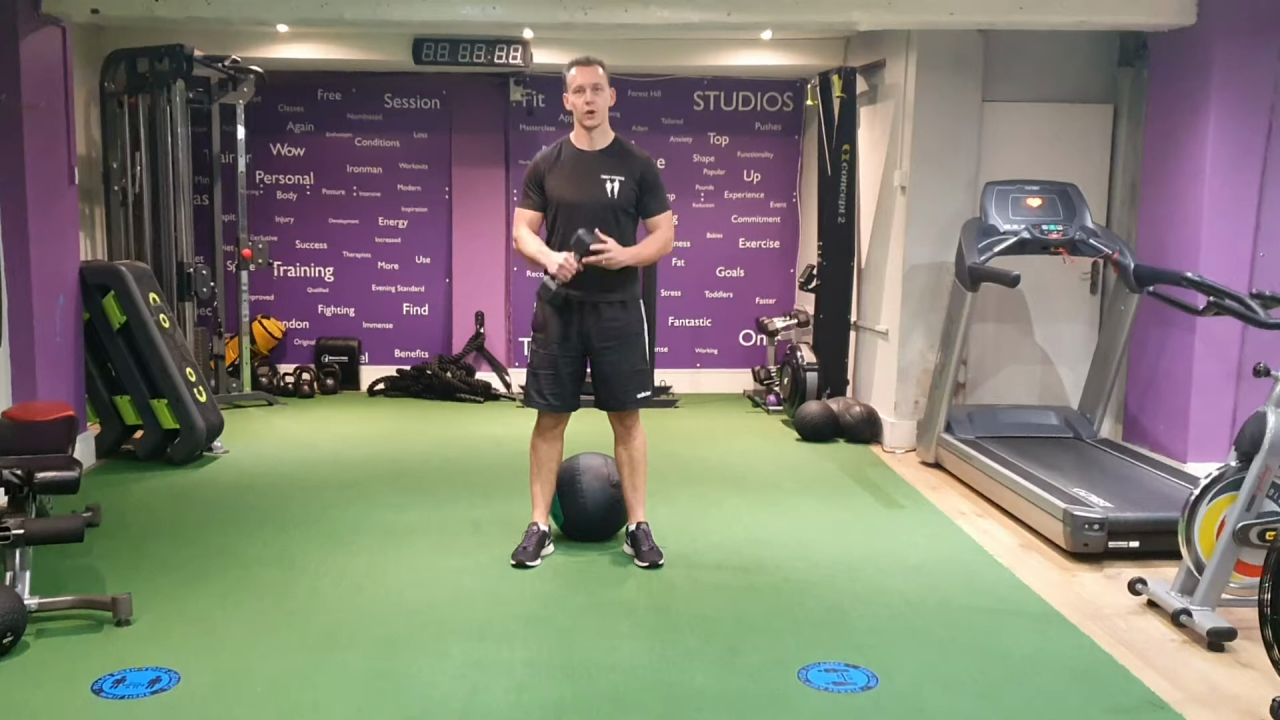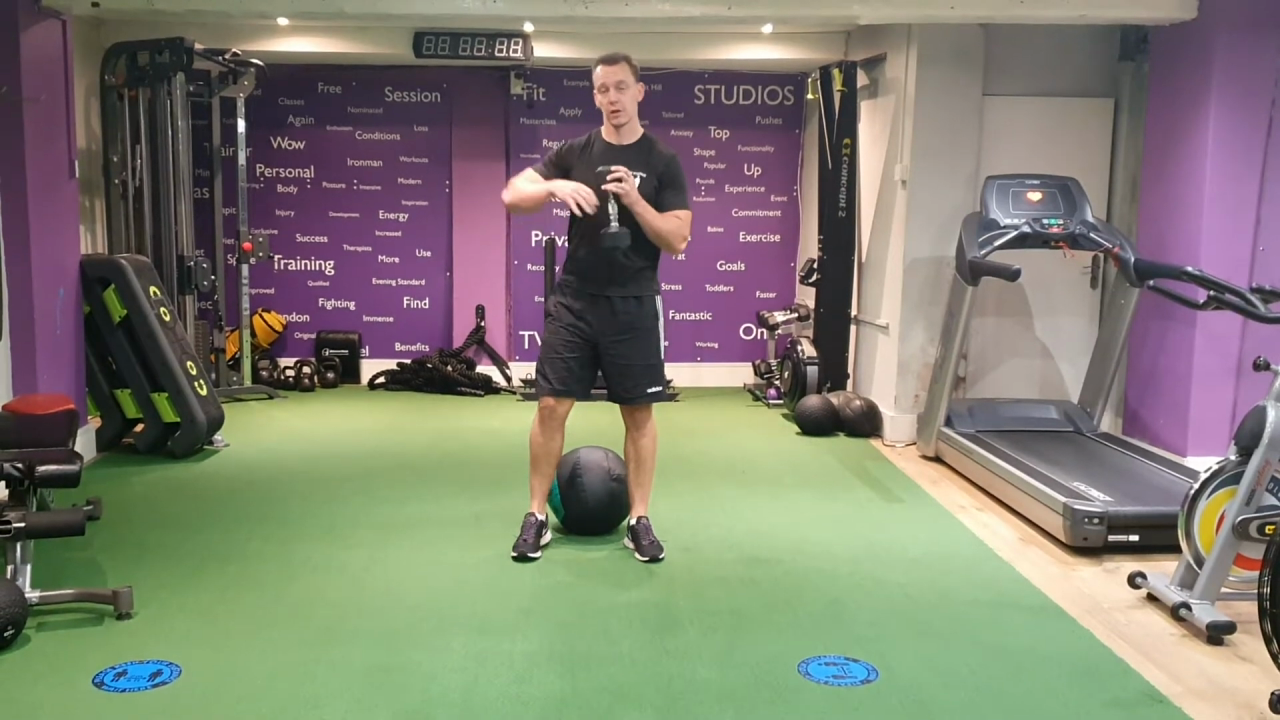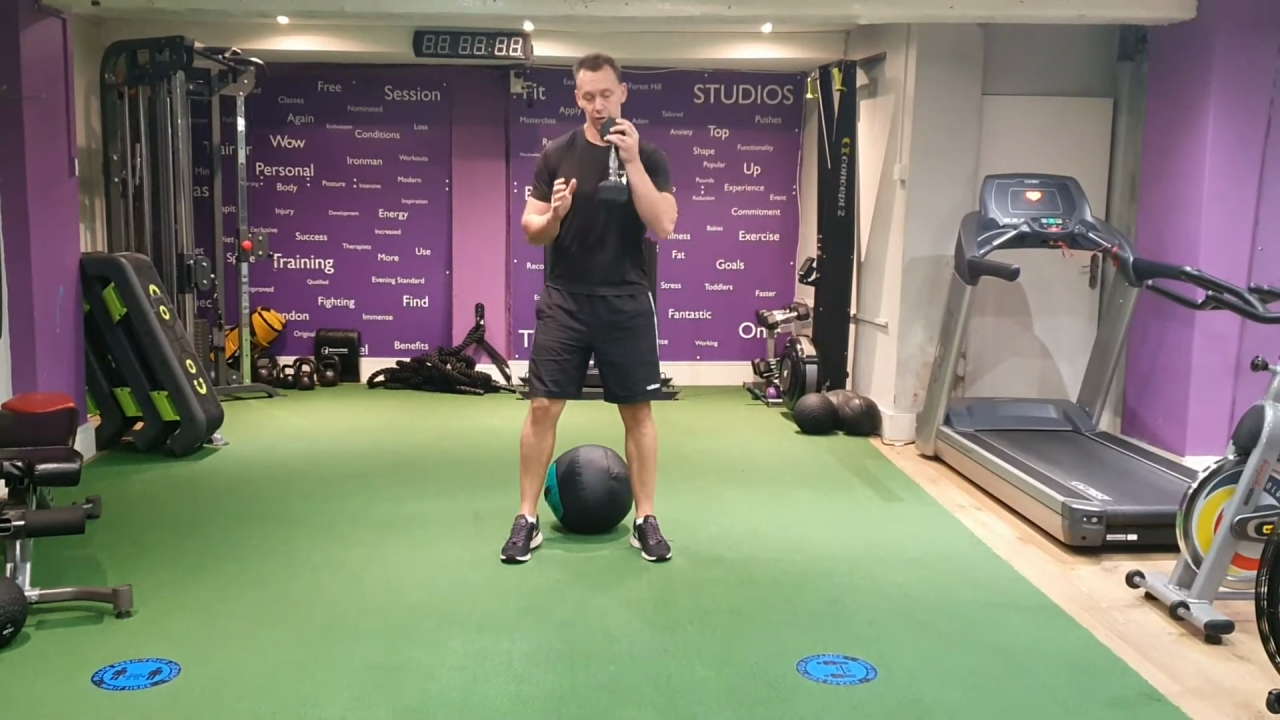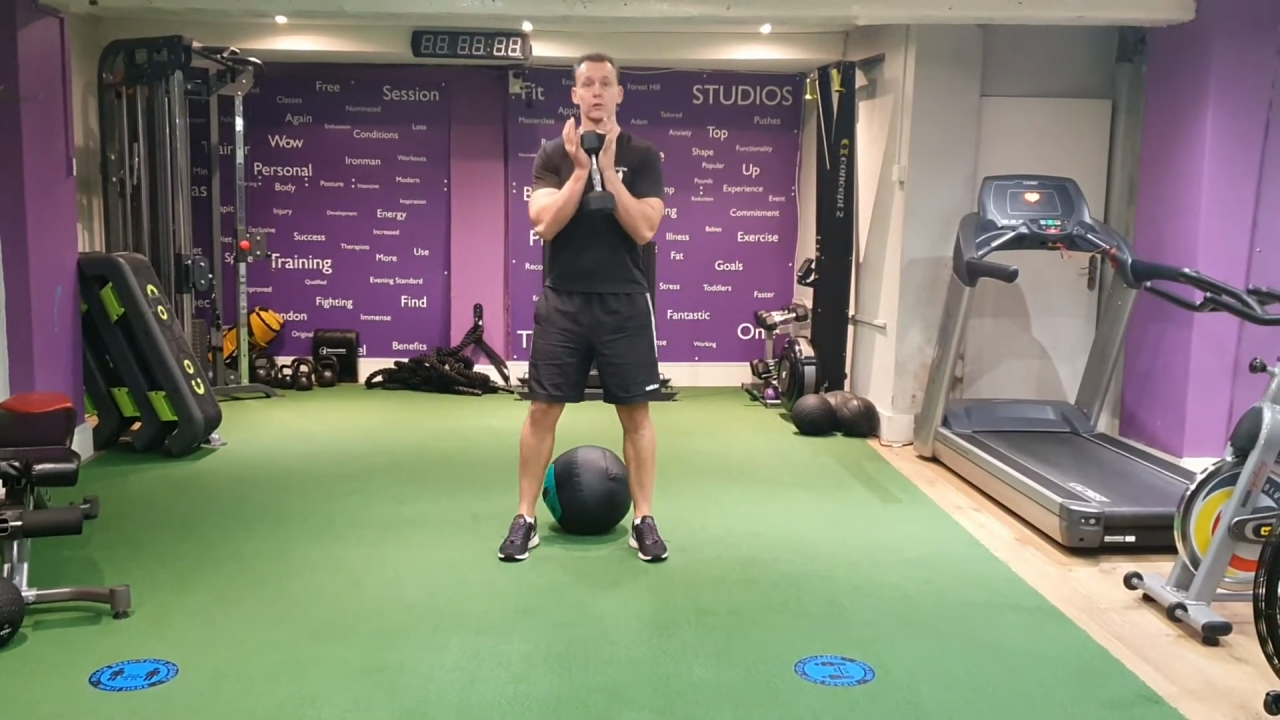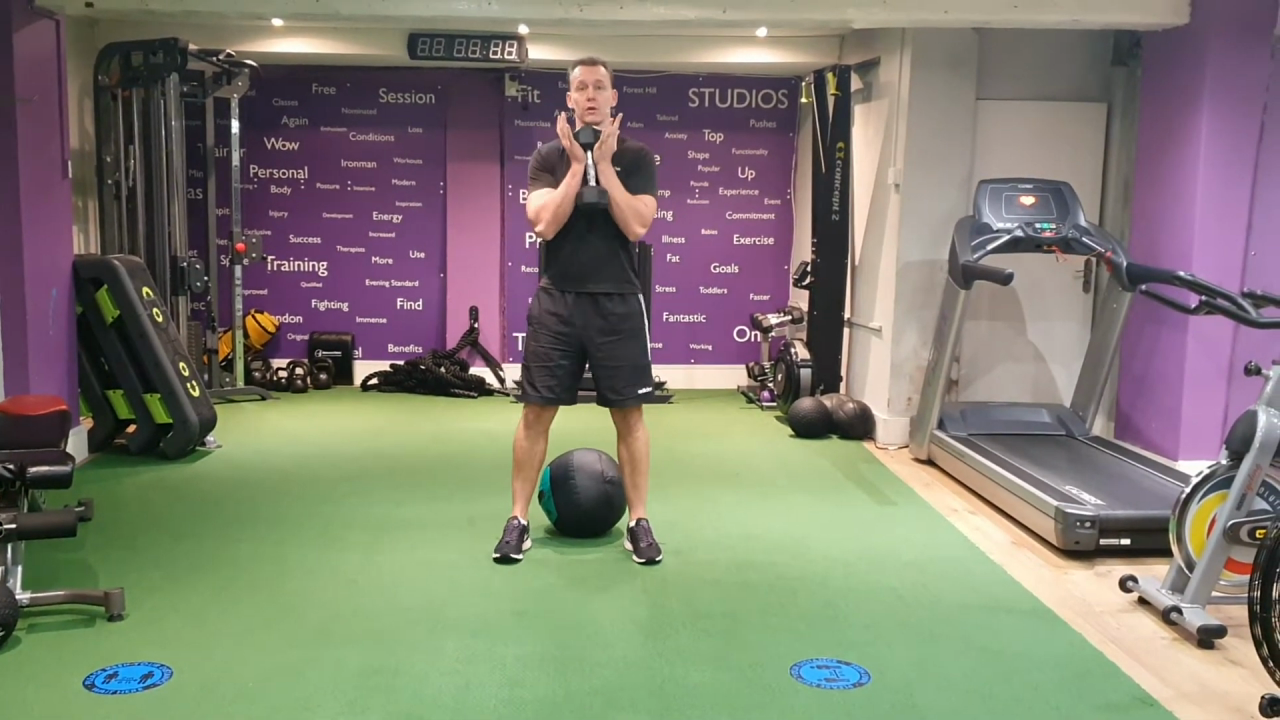
dt=1s
person 1, frame 1
left shoulder: (637, 164)
right shoulder: (545, 164)
left elbow: (664, 235)
right elbow: (521, 233)
left wrist: (626, 255)
right wrist: (548, 256)
left hip: (618, 309)
right hip: (559, 308)
left knee: (627, 417)
right knee: (550, 418)
left ankle: (638, 526)
right ankle: (539, 527)
person 1, frame 2
left shoulder: (663, 160)
right shoulder: (575, 151)
left elbow: (677, 239)
right elbow: (512, 196)
left wrist: (634, 200)
right wrist: (556, 186)
left hip: (633, 303)
right hip: (575, 298)
left knee: (638, 412)
right knee: (551, 406)
left ankle: (638, 521)
right ankle: (537, 517)
person 1, frame 3
left shoulder: (648, 155)
right shoulder: (556, 154)
left elbow: (662, 226)
right elbow: (533, 233)
left wrist: (632, 161)
right wrist: (555, 214)
left hip: (626, 300)
right hip: (565, 299)
left knee: (637, 410)
right knee: (543, 407)
left ankle: (645, 520)
right ankle: (527, 520)
person 1, frame 4
left shoulder: (642, 155)
right shoulder: (552, 154)
left elbow: (645, 229)
right elbow: (544, 225)
left wrist: (609, 171)
right wrist: (580, 169)
left hip: (624, 301)
right hip: (563, 300)
left knee: (635, 411)
right knee: (543, 410)
left ankle: (643, 520)
right ankle: (525, 520)
person 1, frame 5
left shoulder: (636, 156)
right shoulder: (548, 155)
left elbow: (637, 227)
right elbow: (544, 224)
left wrist: (603, 164)
right wrist: (577, 164)
left hip: (618, 300)
right hip: (558, 300)
left knee: (629, 413)
right knee: (537, 411)
left ankle: (638, 522)
right ankle: (519, 520)
